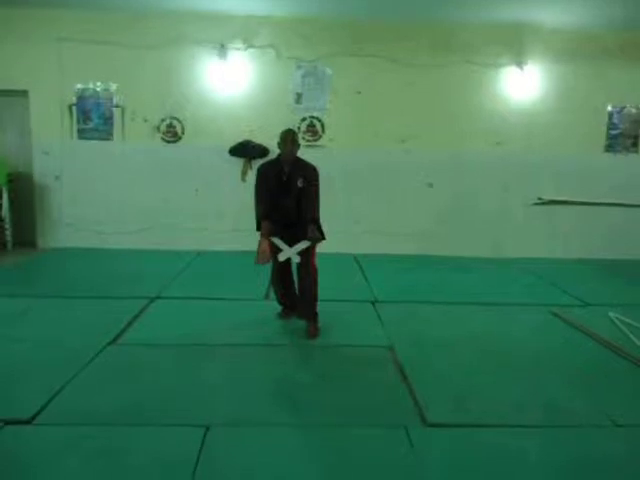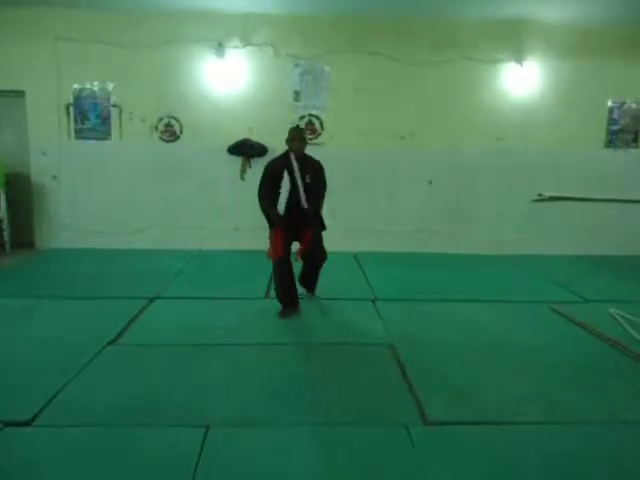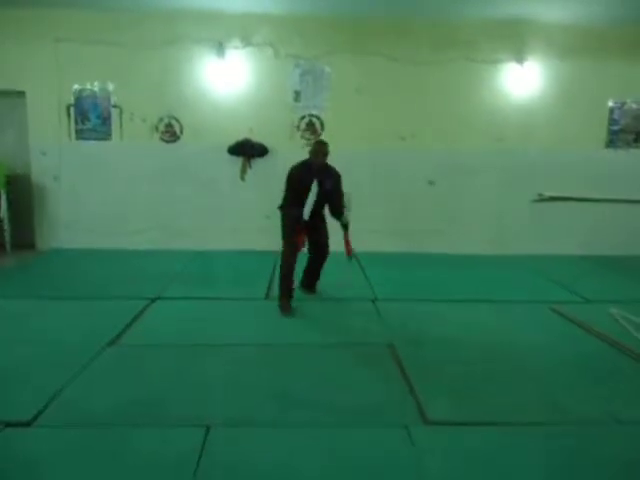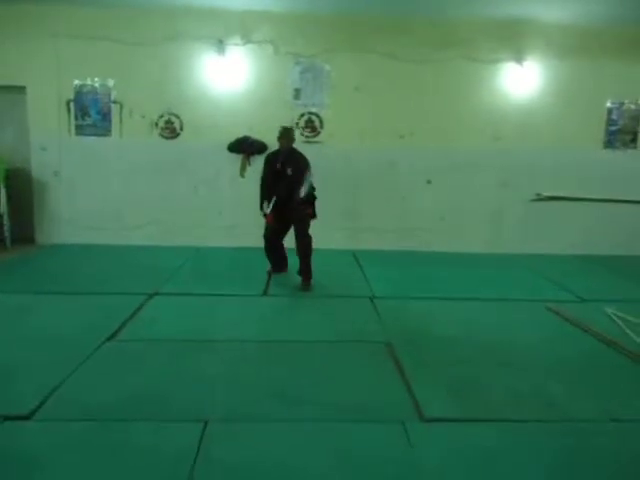
dt=0.7s
person 1, frame 1
left shoulder: (309, 170)
right shoulder: (266, 170)
left elbow: (312, 201)
right elbow: (262, 201)
left wrist: (312, 226)
right wrist: (264, 226)
left hip: (303, 228)
right hip: (277, 228)
left knee: (307, 271)
right knee: (279, 271)
left ankle: (310, 318)
right ankle: (289, 306)
person 1, frame 2
left shoulder: (315, 166)
right shoulder: (274, 165)
left elbow: (319, 193)
right elbow: (264, 194)
left wrist: (312, 210)
right wrist: (272, 213)
left hip: (307, 220)
right hip: (282, 220)
left knee: (317, 256)
right knee: (281, 262)
left ankle: (307, 282)
right ankle: (289, 303)
person 1, frame 3
left shoulder: (332, 175)
right shoulder: (297, 171)
left elbow: (336, 201)
right elbow: (289, 199)
left wrist: (342, 219)
right wrist: (299, 216)
left hip: (316, 215)
right hip: (293, 216)
left knee: (321, 249)
right knee: (290, 252)
left ankle: (308, 283)
right ankle: (285, 297)
person 1, frame 4
left shoulder: (300, 160)
right shoulder: (271, 158)
left elbow: (306, 185)
right elbow: (266, 182)
left wrist: (299, 198)
right wrist: (264, 202)
left hip: (300, 205)
right hip: (281, 203)
left knee: (302, 237)
right knee: (270, 235)
left ankle: (306, 276)
right ankle: (279, 265)
